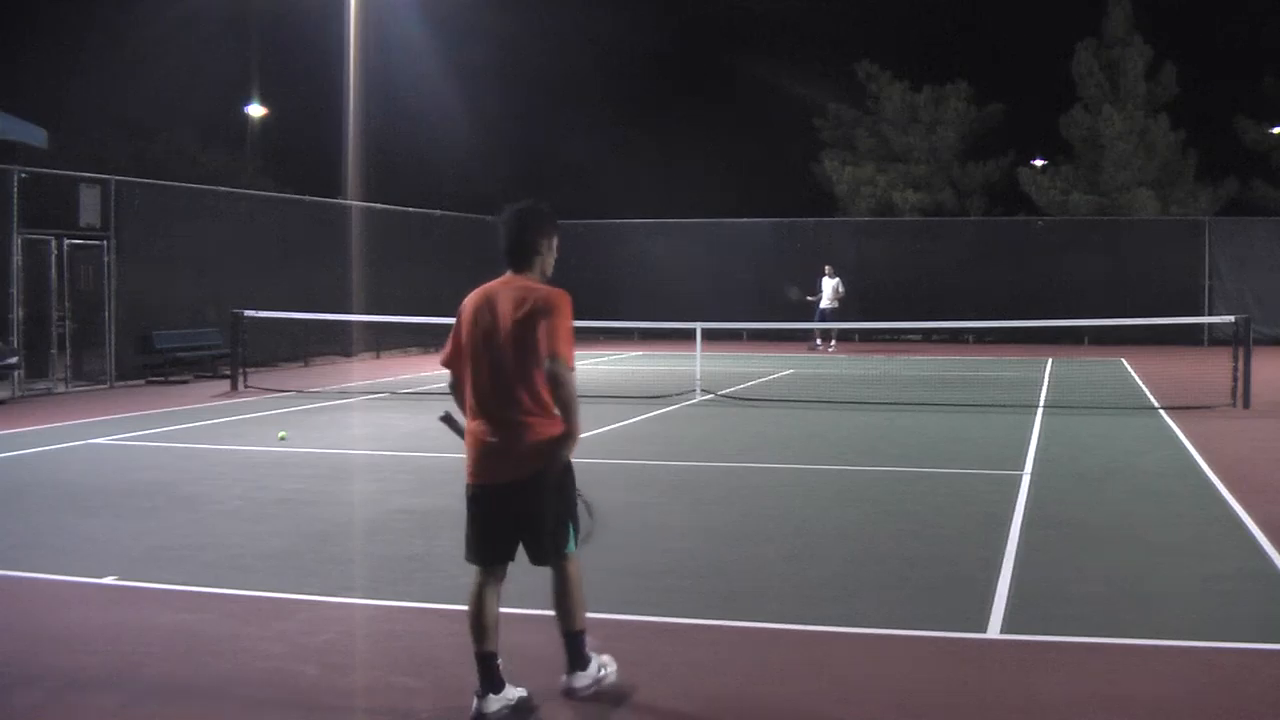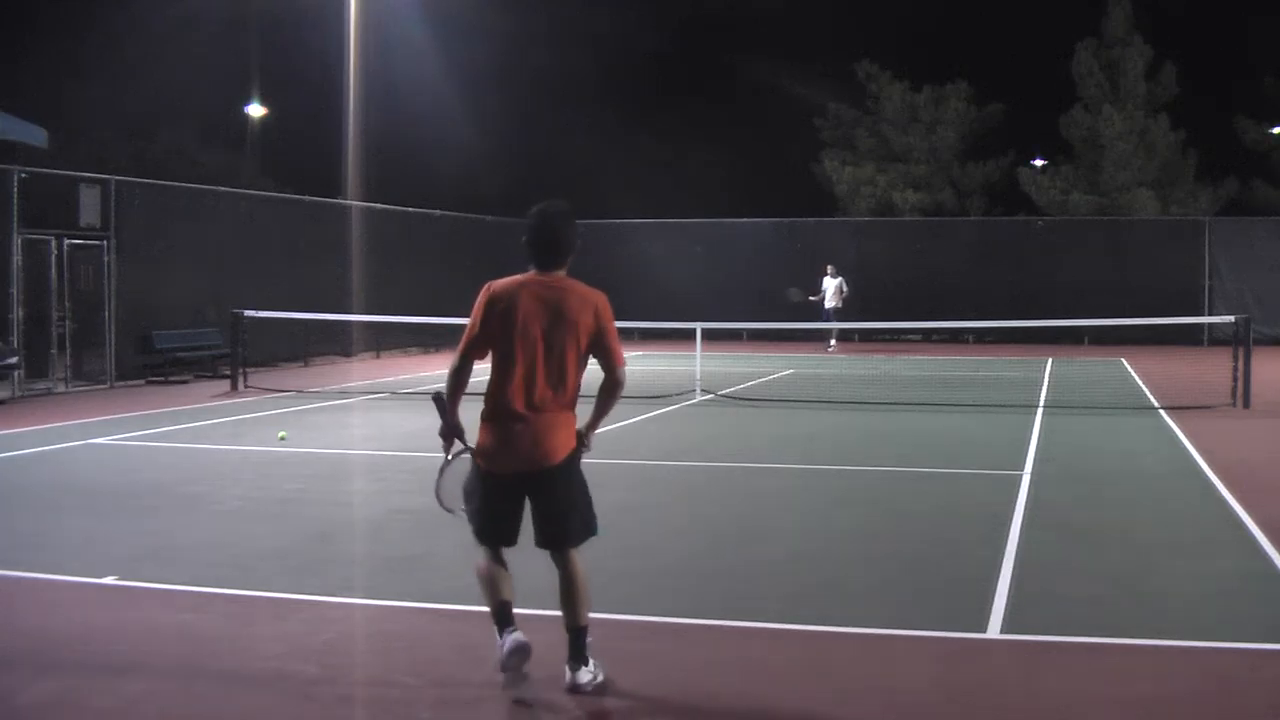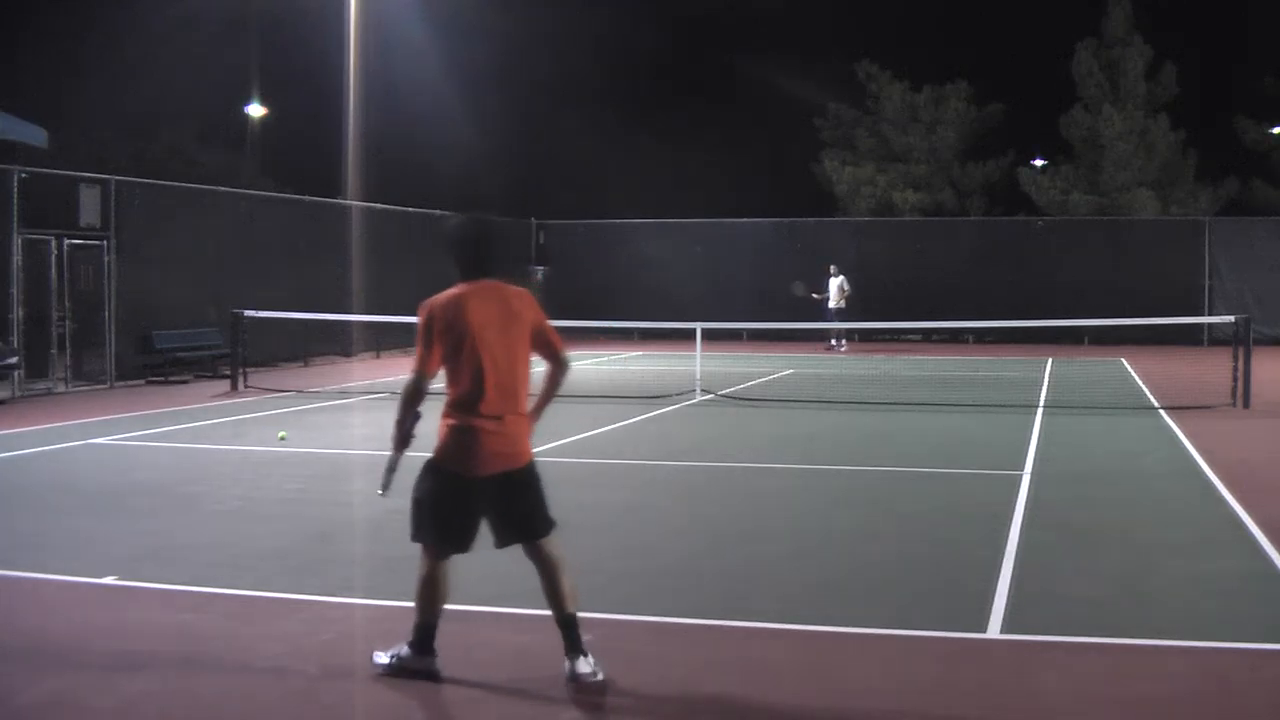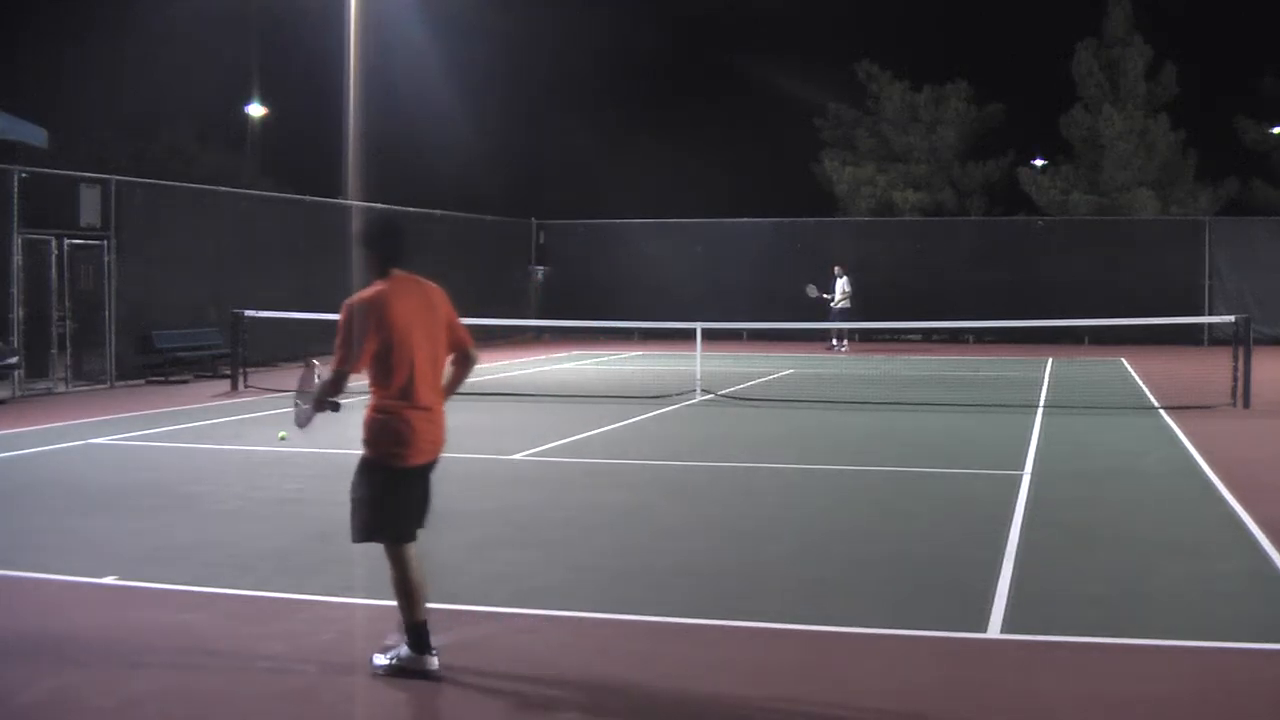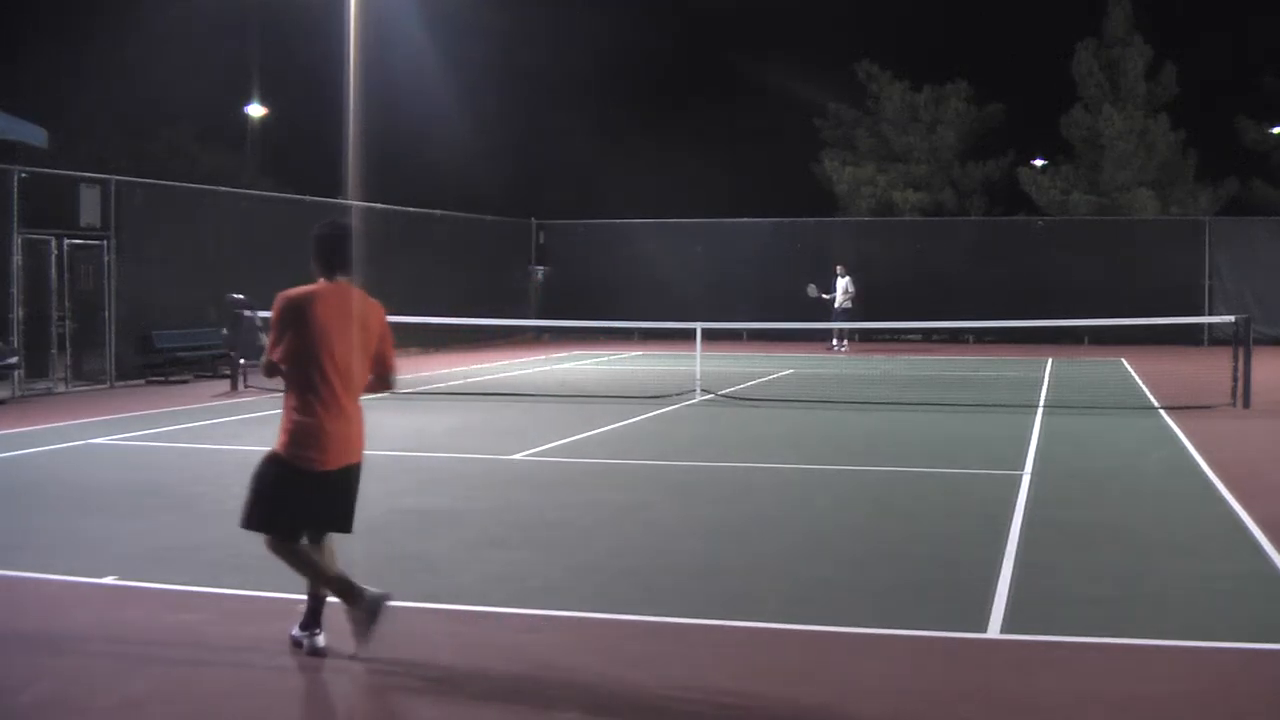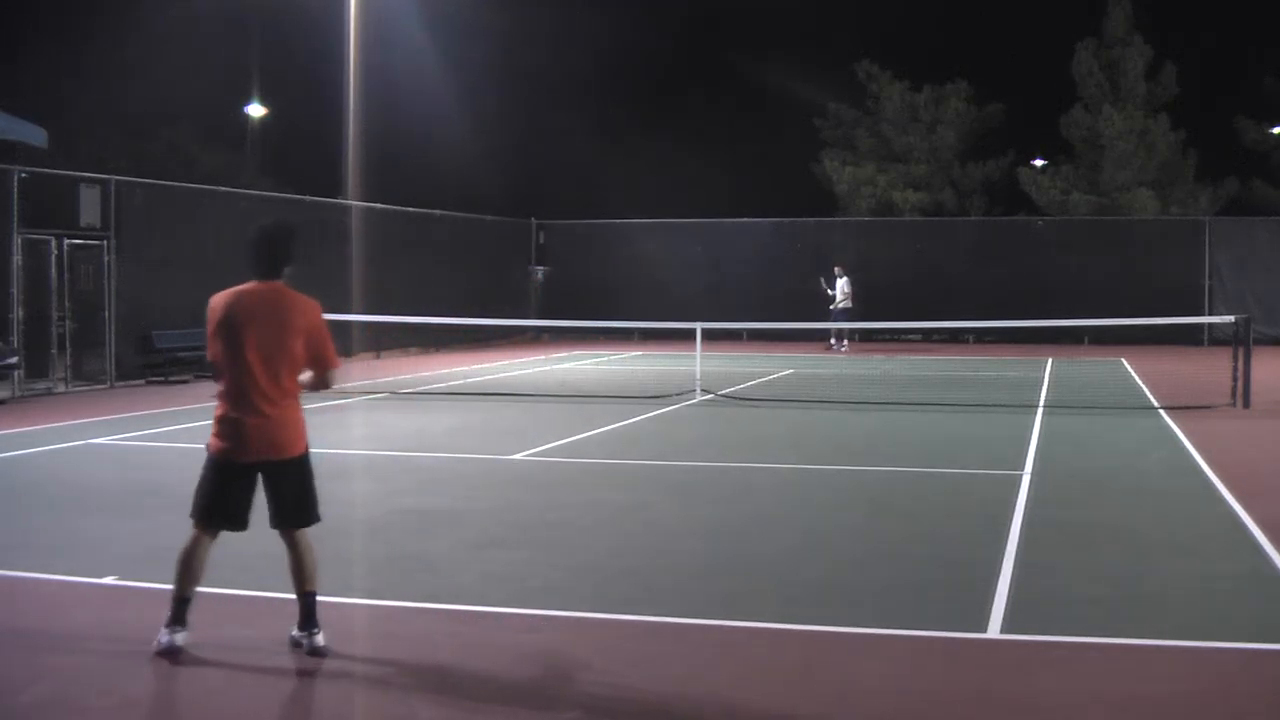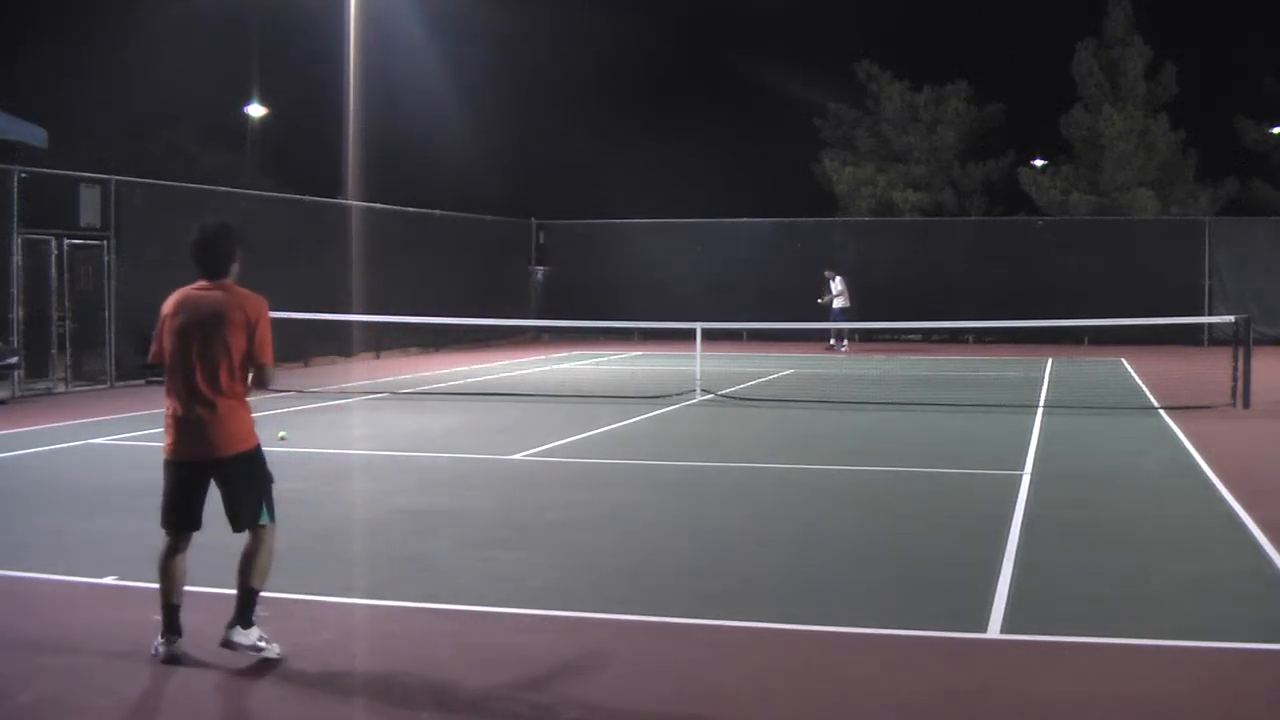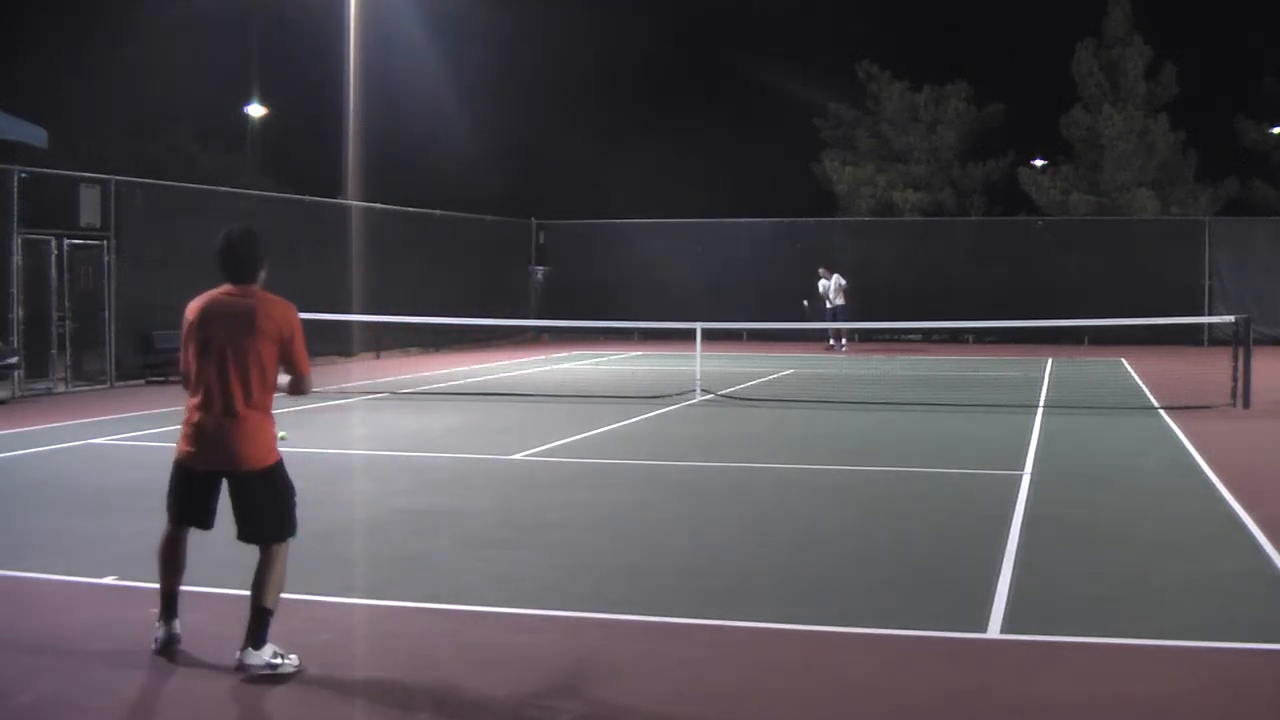
dt=0.4s
person 1, frame 1
left shoulder: (474, 300)
right shoulder: (548, 300)
left elbow: (455, 376)
right elbow: (559, 374)
right wrist: (571, 432)
left hip: (484, 453)
right hip: (536, 451)
left knee: (489, 572)
right knee: (564, 559)
right ankle: (580, 666)
person 1, frame 2
left shoulder: (497, 293)
right shoulder: (591, 302)
left elbow: (463, 364)
right elbow: (616, 377)
left wrist: (450, 418)
right wrist: (590, 428)
left hip: (497, 444)
right hip: (556, 446)
left knee: (490, 549)
right knee: (567, 555)
left ankle: (508, 631)
right ankle: (579, 664)
person 1, frame 3
left shoulder: (440, 308)
right shoulder: (522, 301)
left elbow: (419, 382)
right elbow: (558, 361)
left wrist: (402, 429)
right wrist: (531, 414)
left hip: (461, 450)
right hip: (513, 449)
left knee: (435, 552)
right knee: (543, 549)
left ankle: (420, 652)
right ankle: (578, 655)
person 1, frame 4
left shoulder: (363, 305)
right shoulder: (434, 294)
left elbow: (338, 380)
right elbow: (467, 357)
left wrist: (316, 401)
left hip: (392, 440)
right hip: (430, 435)
left knee: (397, 545)
right knee: (405, 536)
left ankle: (419, 650)
right ankle: (415, 637)
person 1, frame 5
left shoulder: (294, 302)
right shoulder: (373, 310)
left elbow: (272, 367)
right elbow: (384, 381)
left wrist: (284, 362)
left hip: (303, 443)
right hip: (348, 444)
left knee: (281, 540)
right knee: (318, 536)
left ankle: (359, 596)
right ankle: (311, 627)
person 1, frame 6
left shoulder: (222, 304)
right shoulder: (306, 310)
left elbow: (218, 368)
right elbow: (325, 379)
left hip: (233, 439)
right hip: (286, 441)
left knee: (203, 532)
right knee: (296, 533)
left ankle: (175, 628)
right ankle: (310, 628)
person 1, frame 7
left shoulder: (173, 304)
right shoulder: (250, 305)
left elbow: (162, 364)
right elbow: (264, 378)
left hip: (182, 438)
right hip: (233, 439)
left knee: (177, 538)
right knee: (262, 528)
left ankle: (169, 636)
right ankle: (242, 626)
person 1, frame 8
left shoulder: (197, 309)
right shoulder: (280, 313)
left elbow: (188, 375)
right elbow: (302, 384)
left hip: (198, 442)
right hip: (253, 447)
left knee: (176, 529)
right knee: (276, 545)
left ankle: (168, 624)
right ankle: (256, 648)
